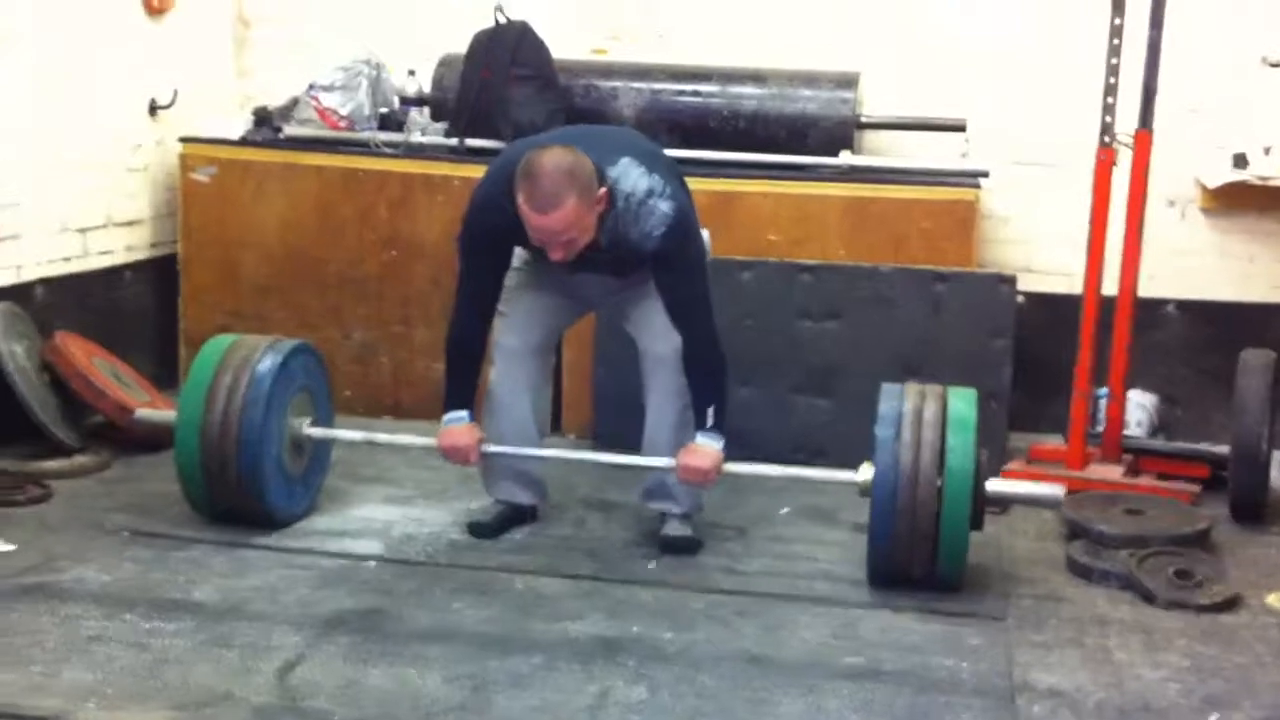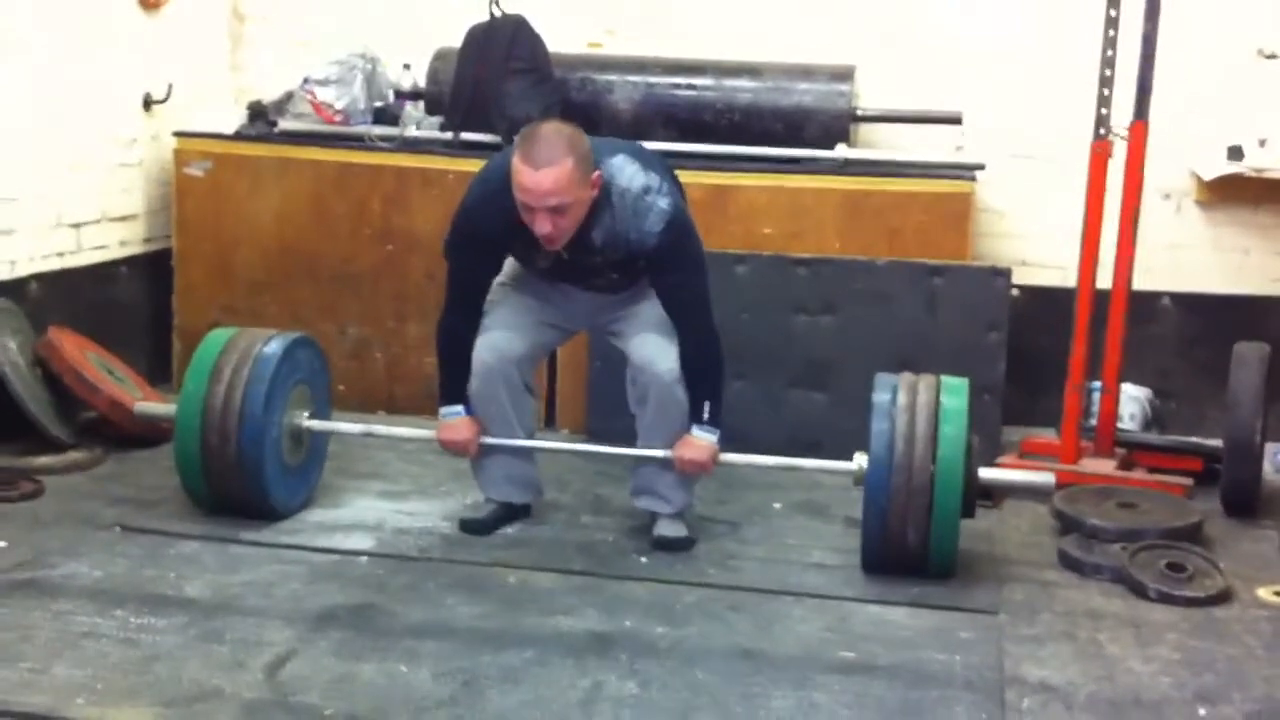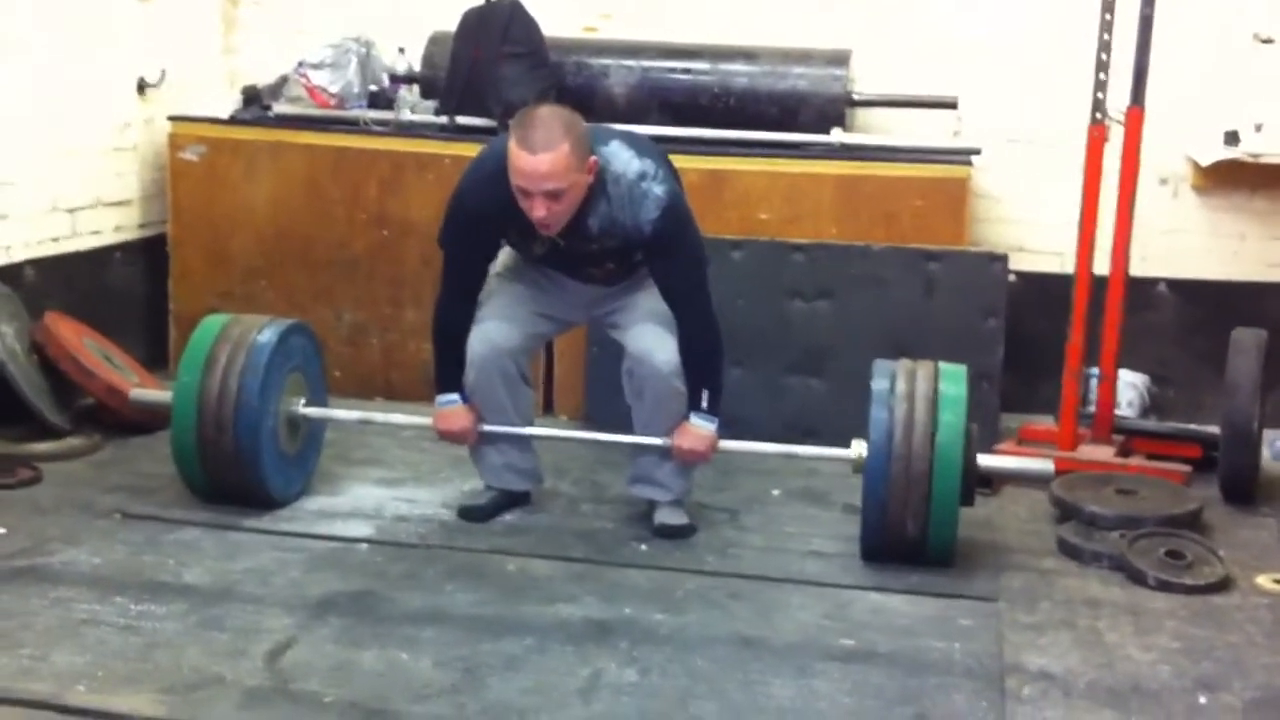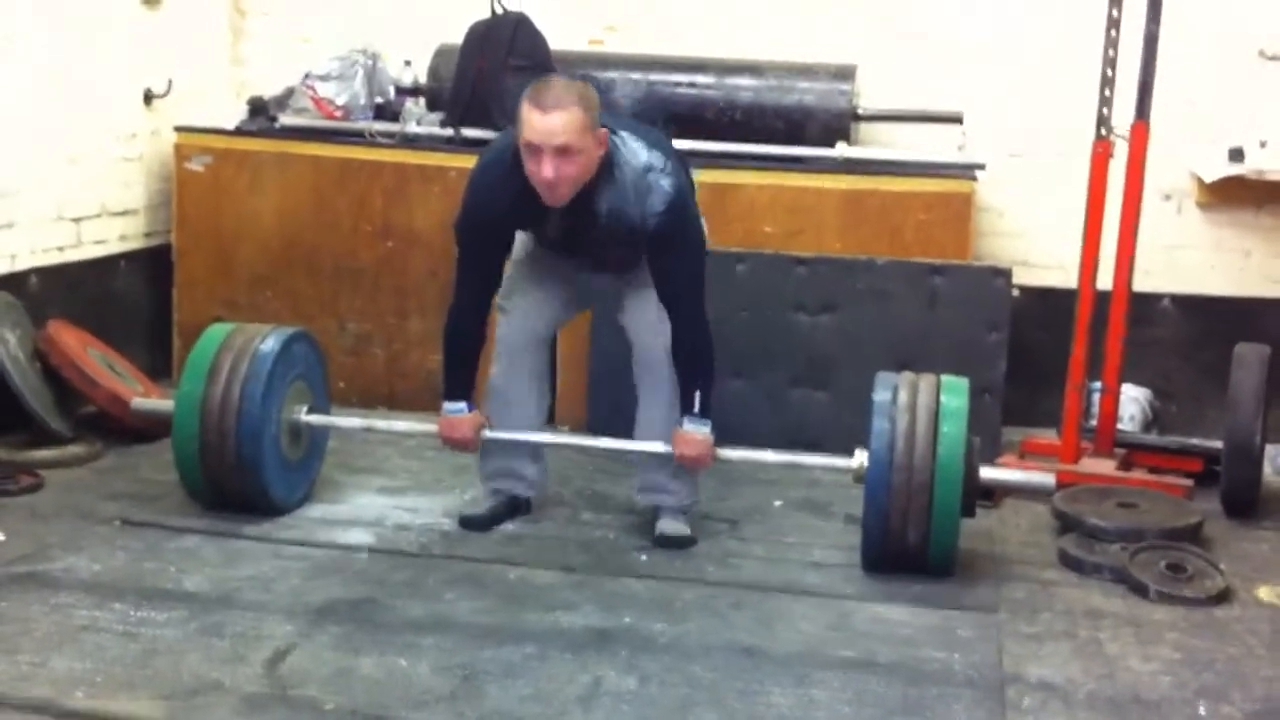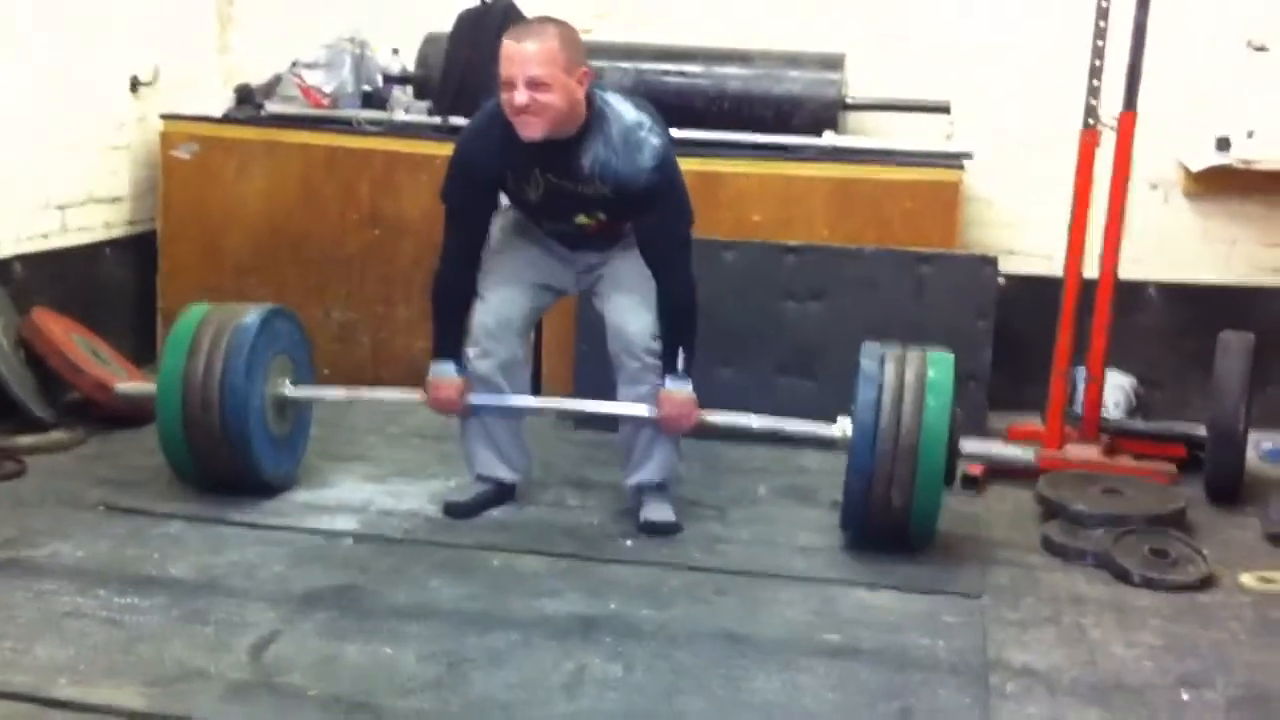
dt=1s
person 1, frame 1
left shoulder: (657, 209)
right shoulder: (496, 197)
left elbow: (696, 324)
right elbow: (474, 307)
left wrist: (708, 436)
right wrist: (457, 413)
left hip: (647, 270)
left knee: (670, 350)
right knee: (513, 344)
left ankle: (673, 505)
right ankle: (514, 494)
person 1, frame 2
left shoulder: (651, 206)
right shoulder: (488, 198)
left elbow: (695, 319)
right elbow: (461, 305)
left wrist: (704, 427)
right wrist: (454, 407)
left hip: (639, 288)
right hip: (541, 283)
left knee: (664, 366)
right knee: (490, 356)
left ankle: (666, 505)
right ankle: (508, 493)
person 1, frame 3
left shoulder: (647, 191)
right shoulder: (484, 183)
left elbow: (693, 305)
right elbow: (457, 291)
left wrist: (703, 415)
right wrist: (449, 395)
left hip: (637, 278)
right hip: (537, 272)
left knee: (662, 361)
right knee: (485, 349)
left ankle: (664, 492)
right ankle: (508, 480)
person 1, frame 4
left shoulder: (655, 186)
right shoulder: (497, 177)
left elbow: (687, 310)
right elbow: (472, 293)
left wrist: (696, 420)
right wrist: (458, 401)
left hip: (646, 265)
right hip: (553, 257)
left knee: (661, 349)
right knee: (515, 339)
left ankle: (668, 503)
right ankle: (511, 488)
person 1, frame 5
left shoulder: (638, 144)
right shoulder: (485, 140)
left elbow: (671, 265)
right elbow: (460, 253)
left wrist: (679, 378)
right wrist: (445, 362)
left hip: (625, 242)
right hip: (534, 233)
left knee: (639, 339)
right knee: (491, 329)
left ankle: (651, 488)
right ankle: (496, 476)
